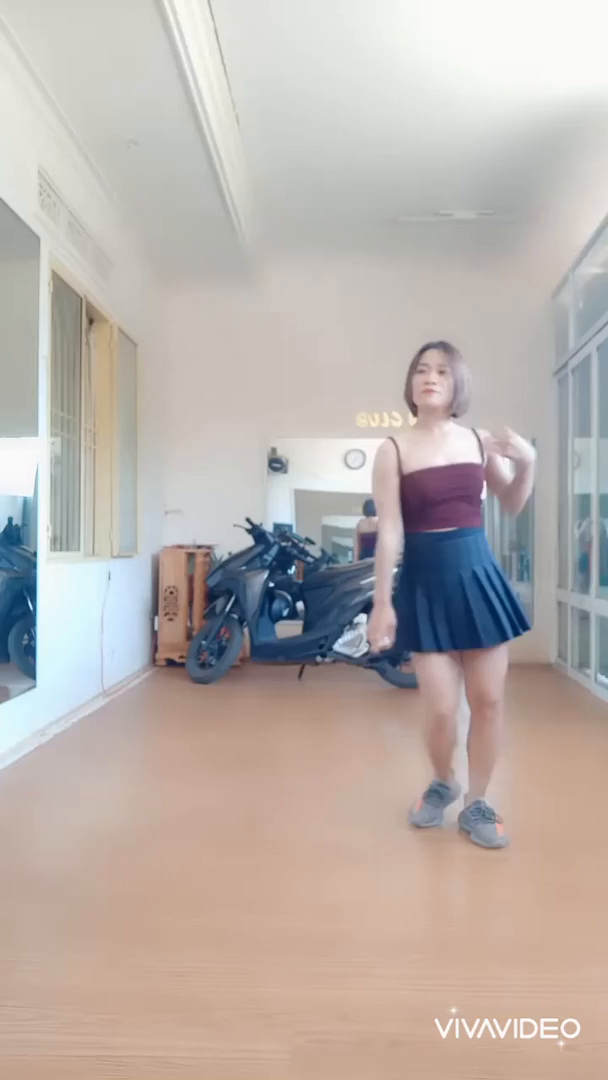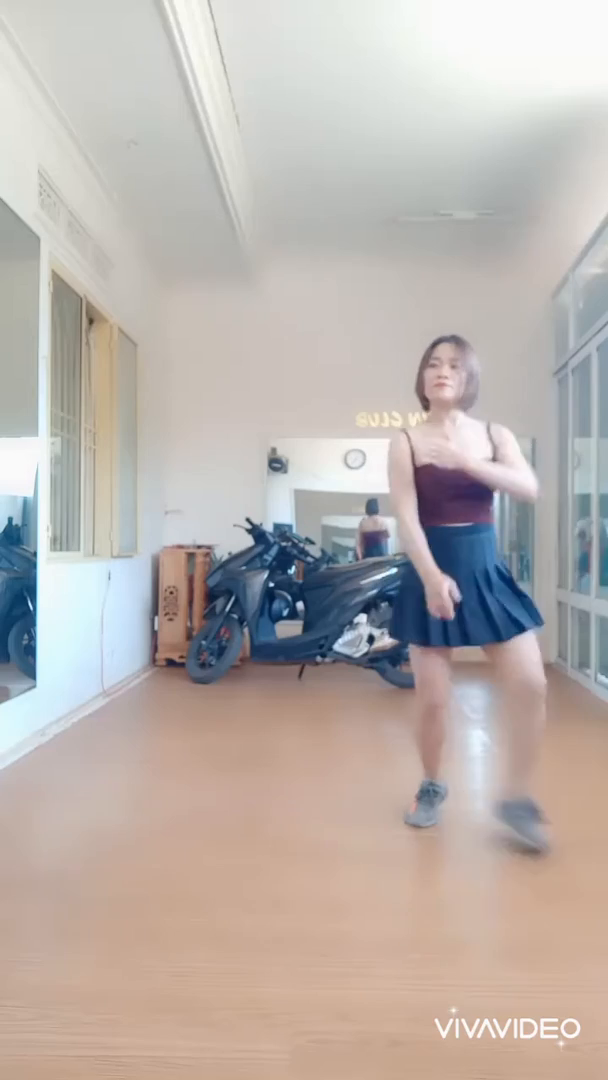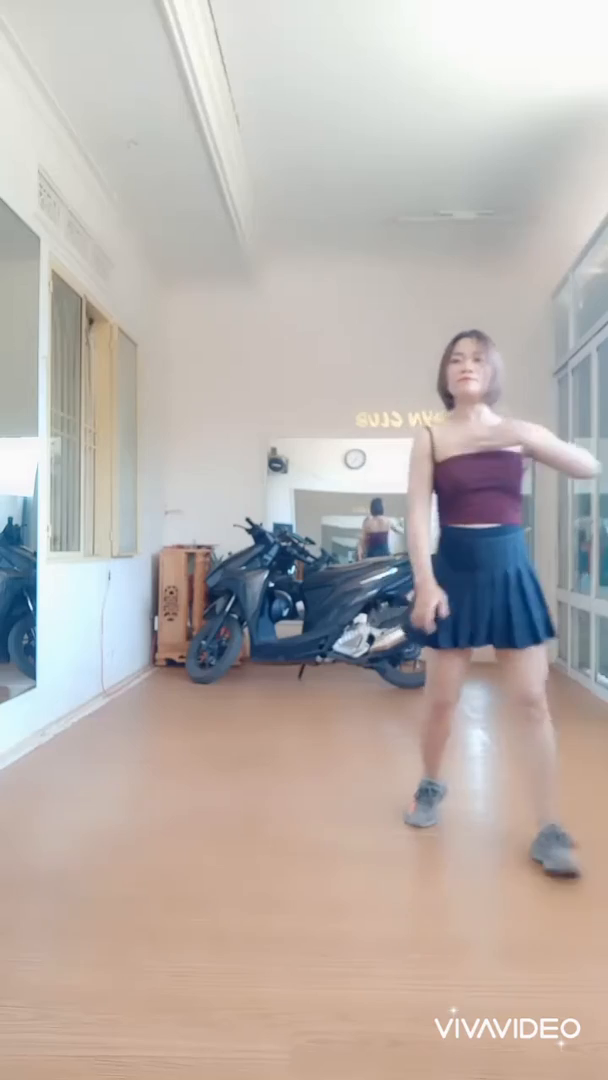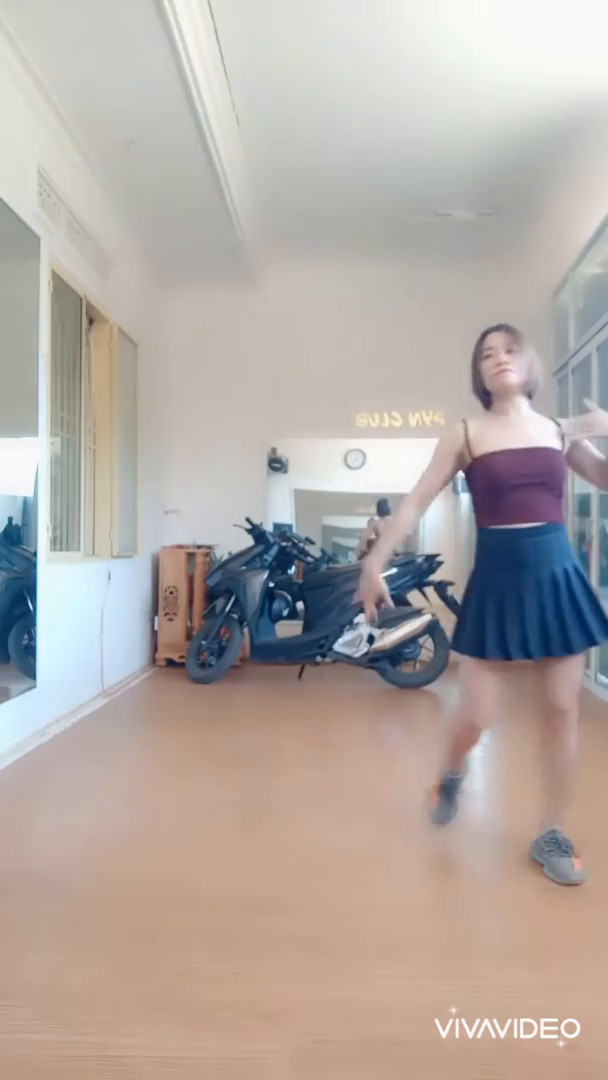
dt=0.2s
person 1, frame 1
left shoulder: (480, 442)
right shoulder: (392, 451)
left elbow: (514, 507)
right elbow: (388, 531)
left wrist: (526, 463)
right wrist: (382, 602)
left hip: (478, 577)
right hip: (423, 584)
left knee: (489, 700)
right knee: (442, 709)
left ankle: (477, 802)
right ankle: (440, 783)
person 1, frame 2
left shoulder: (492, 436)
right shoulder: (407, 441)
left elbow: (530, 488)
right elbow: (407, 519)
left wrist: (473, 465)
right wrist: (432, 575)
left hip: (486, 571)
right hip: (430, 576)
left knee: (531, 685)
right knee: (434, 702)
left ankle: (517, 799)
right ankle: (432, 787)
person 1, frame 3
left shoulder: (520, 430)
right shoulder: (430, 439)
left elbow: (587, 467)
right elbow: (418, 514)
left wrist: (521, 439)
right wrist: (426, 582)
left hip: (510, 572)
right hip: (455, 575)
left knee: (533, 703)
right knee: (440, 699)
left ankle: (548, 830)
right ankle: (430, 785)
person 1, frame 4
left shoulder: (562, 432)
right shoulder: (465, 435)
right elbow: (416, 502)
right wrist: (376, 562)
left hip: (558, 576)
right hip: (497, 580)
left knee: (561, 712)
right knee: (476, 715)
left ankle: (552, 835)
right ankle: (449, 776)
